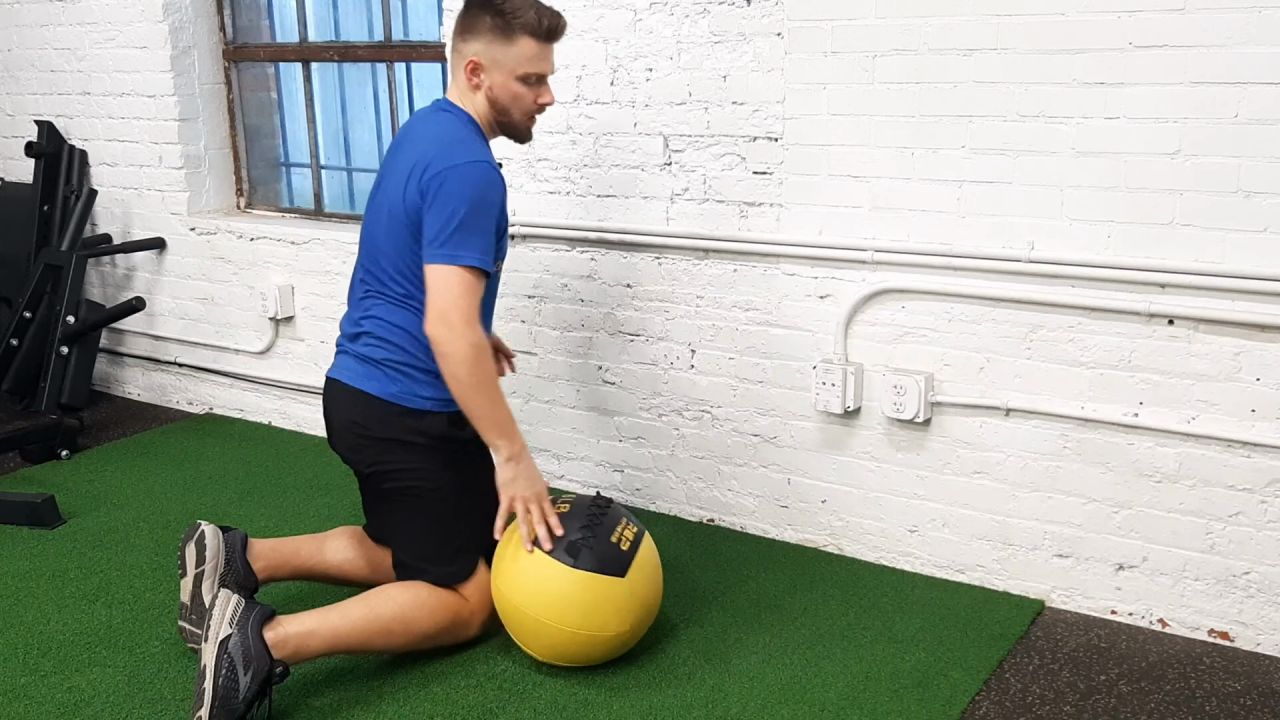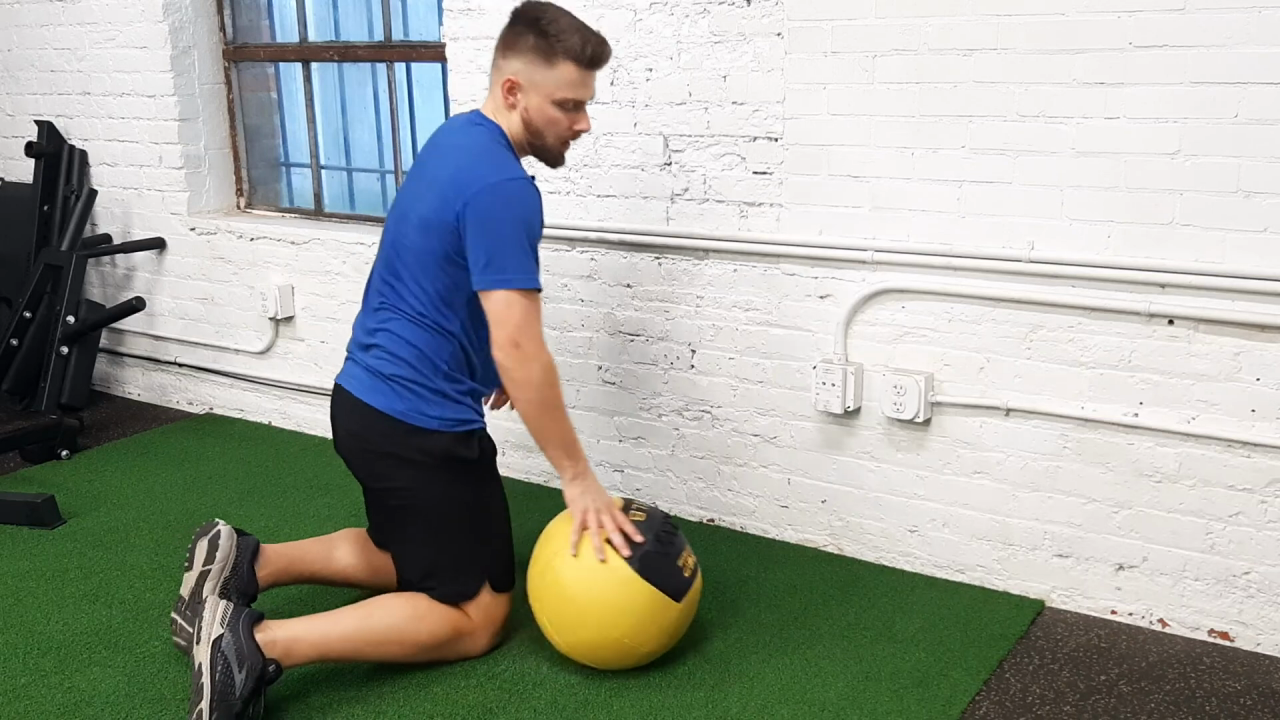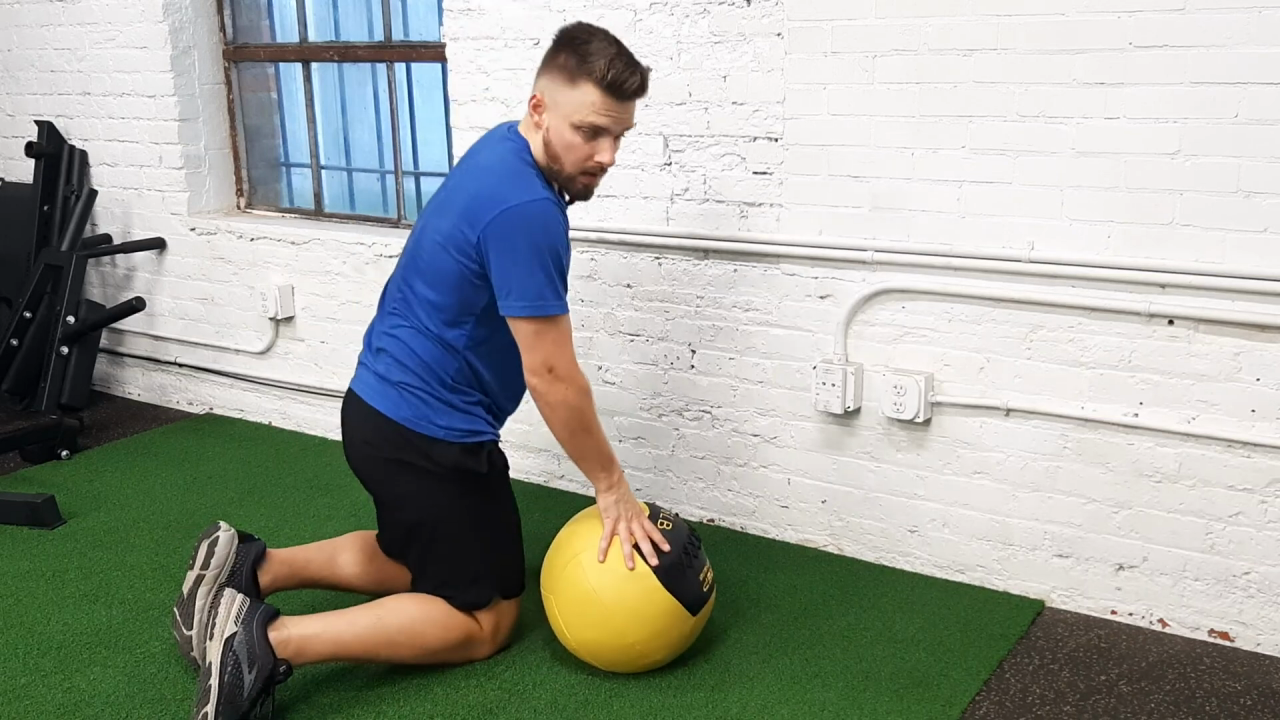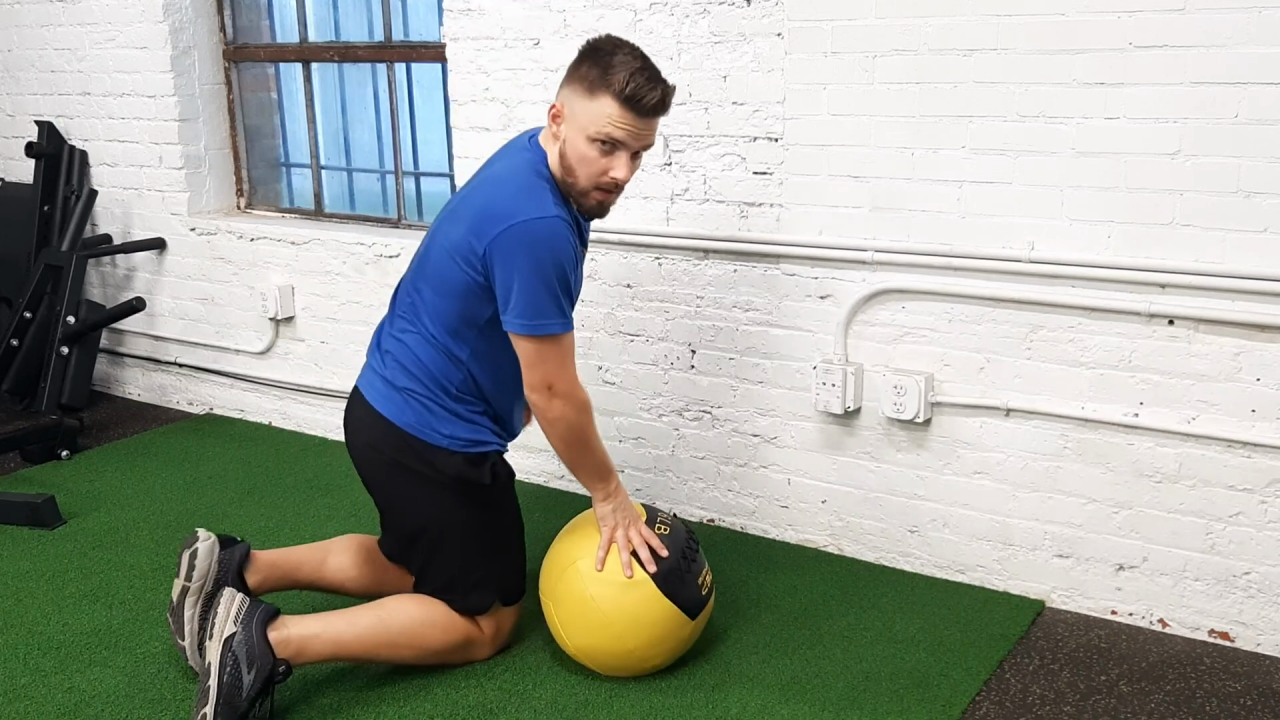
dt=0.2s
person 1, frame 1
left shoulder: (428, 127)
right shoulder: (467, 169)
right elbow: (449, 328)
left wrist: (480, 337)
right wrist: (512, 457)
left hip: (359, 389)
right hip: (408, 409)
left knee: (407, 553)
right knee: (464, 599)
left ankle: (240, 556)
right ankle: (267, 641)
person 1, frame 2
left shoulder: (457, 138)
right shoulder: (503, 188)
right elbow: (519, 354)
left wrist: (492, 349)
right wrist: (578, 478)
left hip: (368, 400)
right hip: (420, 426)
left knee: (411, 558)
right knee: (474, 616)
left ankle: (248, 562)
right ankle: (256, 643)
person 1, frame 3
left shoulder: (500, 149)
right shoulder: (525, 208)
right elbow: (551, 375)
right wrist: (612, 488)
left hip: (380, 406)
right hip: (428, 432)
left knee: (417, 560)
right knee: (482, 619)
left ankle: (251, 566)
right ankle: (270, 640)
person 1, frame 4
left shoulder: (531, 158)
right shoulder: (535, 224)
right elbow: (552, 393)
right wrist: (610, 498)
left hip: (386, 408)
right hip: (431, 438)
left knee: (414, 566)
right knee: (482, 621)
left ankle: (237, 568)
right ankle: (271, 639)
